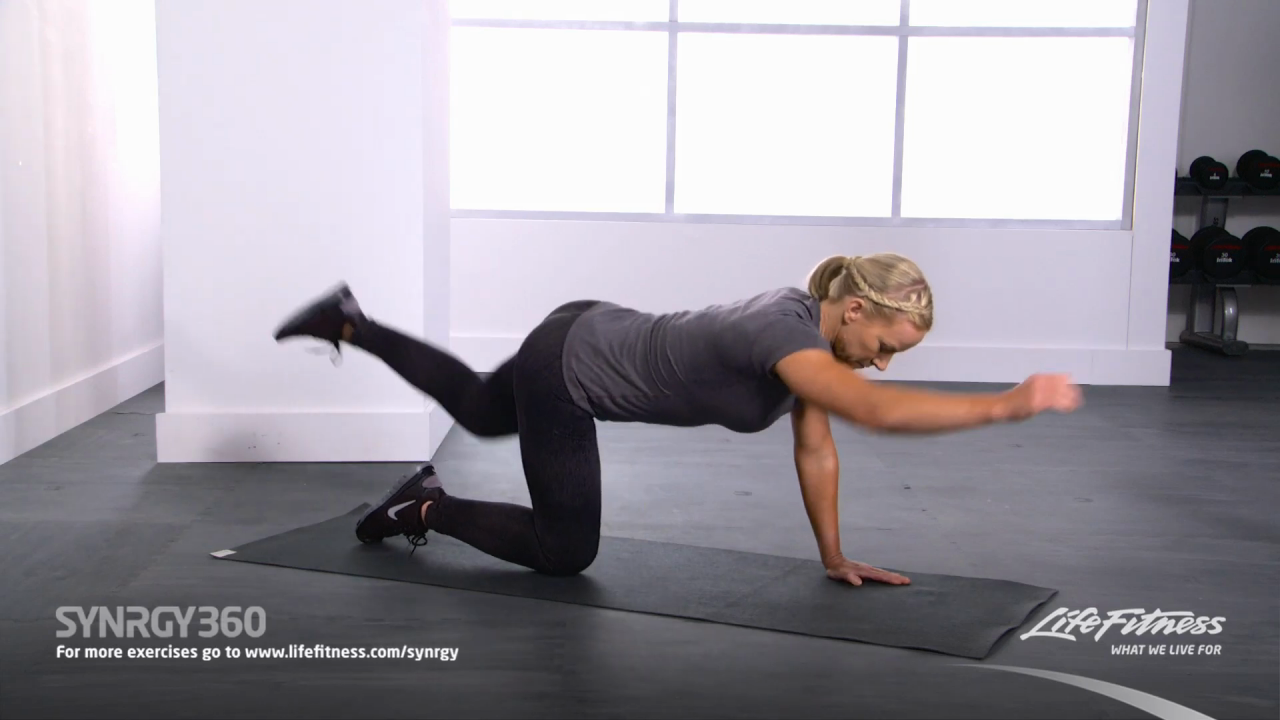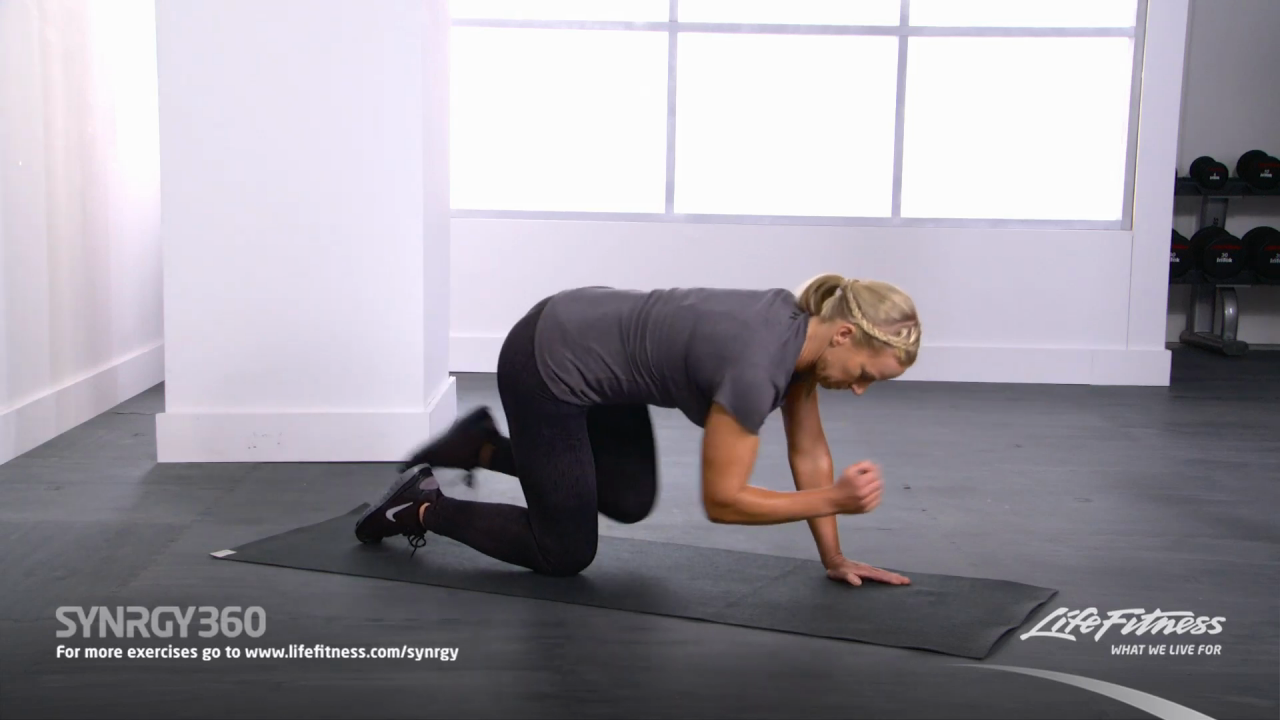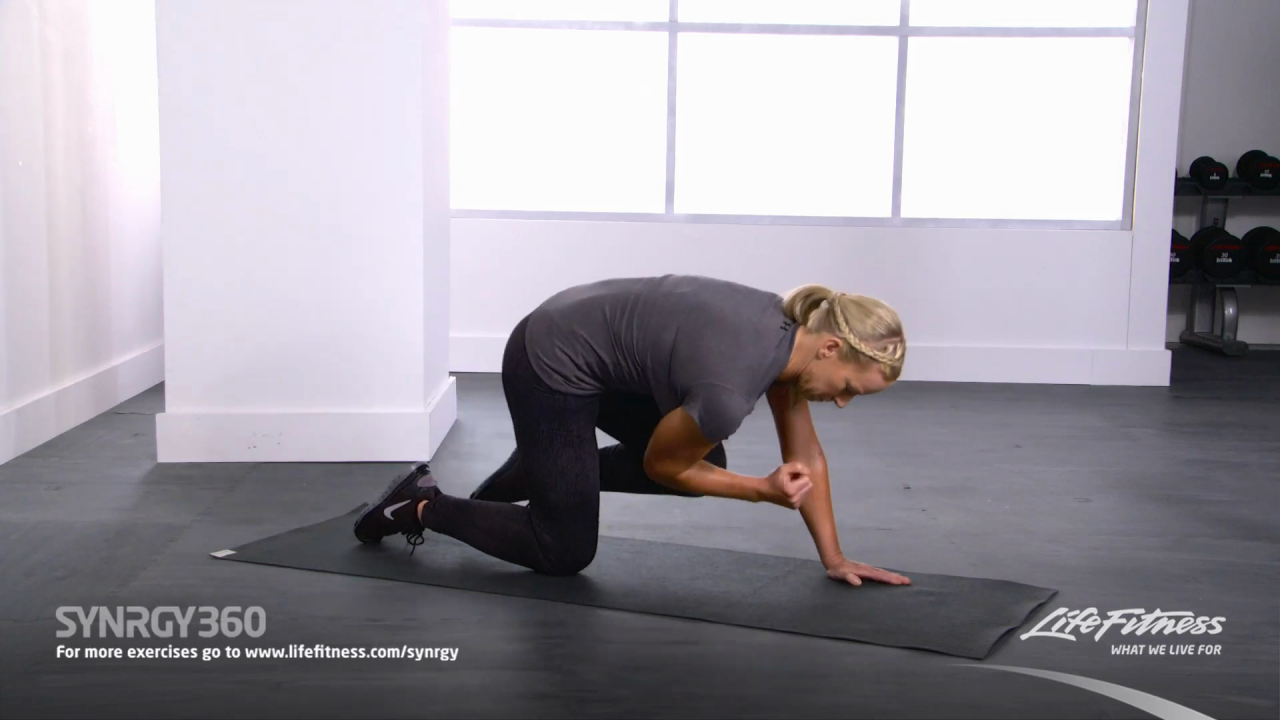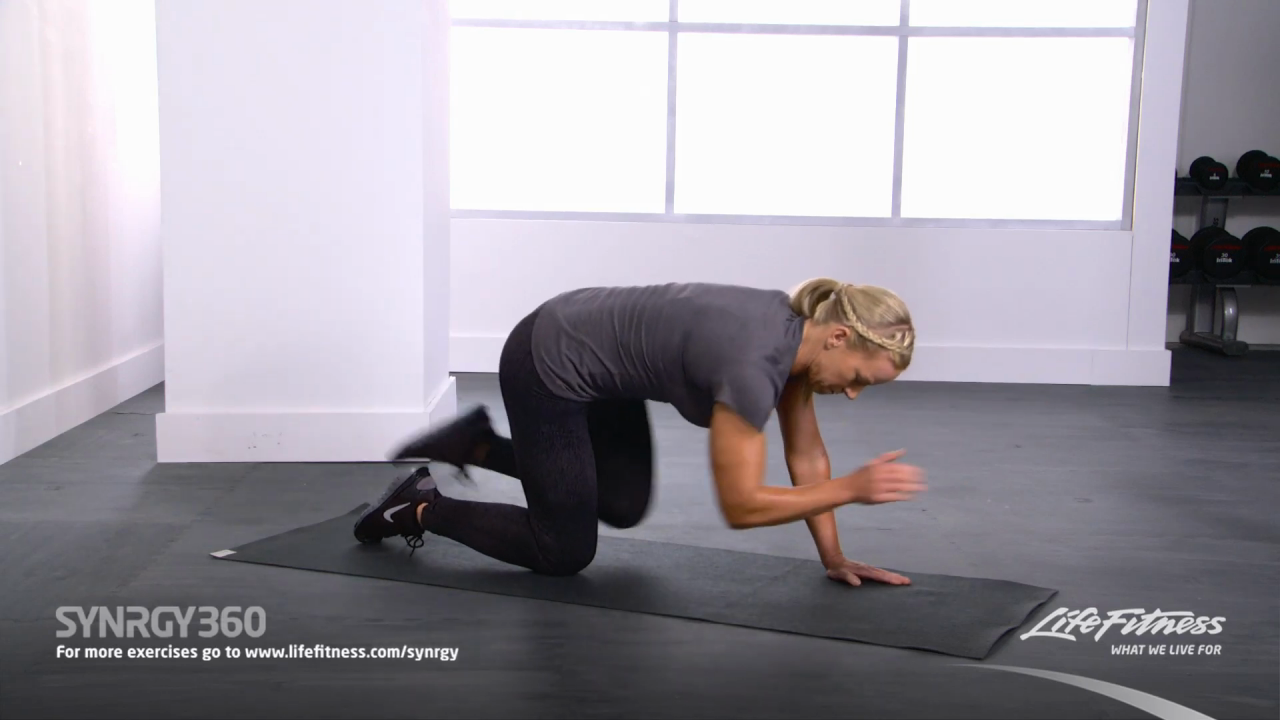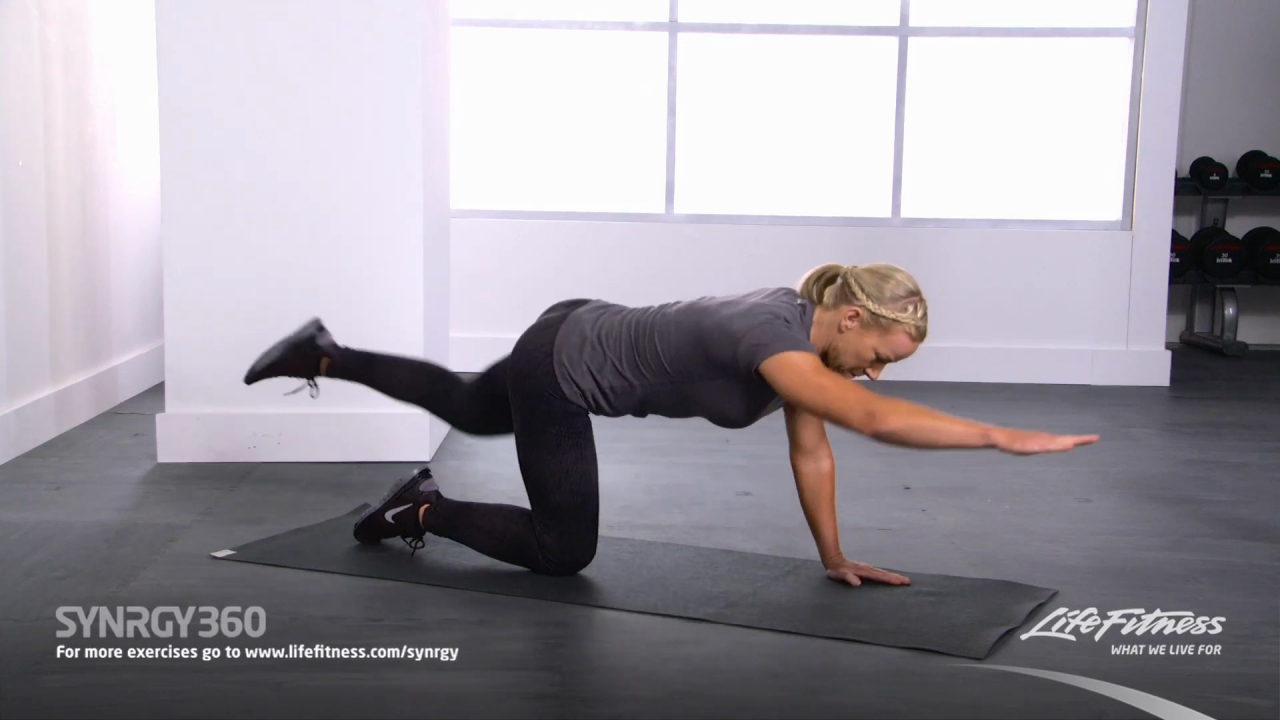
dt=0.3s
person 1, frame 1
left shoulder: (812, 323)
right shoulder: (788, 337)
left elbow: (816, 451)
right elbow: (880, 410)
left wrist: (836, 557)
right wrist: (1006, 405)
left hip: (598, 337)
right hip: (564, 377)
left knee: (478, 409)
right knee: (566, 552)
left ankle: (349, 323)
right ankle: (425, 507)
person 1, frame 2
left shoulder: (802, 325)
right shoulder: (755, 369)
left elbow: (810, 452)
right elbow: (723, 501)
left wrist: (836, 557)
right wrist: (836, 505)
left hip: (591, 344)
right hip: (547, 368)
left knee: (630, 501)
right knee: (565, 552)
left ankle: (483, 443)
right ankle: (420, 508)
person 1, frame 3
left shoulder: (791, 330)
right shoulder: (730, 387)
left elbow: (804, 452)
right elbow: (662, 468)
left wrist: (834, 557)
right wrist: (767, 492)
left hip: (600, 347)
right hip: (550, 364)
left knee: (707, 461)
right knee: (566, 553)
left ankle: (545, 464)
right ankle: (421, 506)
person 1, frame 4
left shoulder: (800, 330)
right shoulder: (752, 365)
left elbow: (806, 449)
right elbow: (742, 507)
left wrist: (833, 555)
right wrist: (855, 491)
left hip: (590, 341)
right hip: (550, 368)
left knee: (625, 508)
right knee: (561, 552)
left ankle: (473, 445)
right ankle: (422, 507)
person 1, frame 5
left shoulder: (812, 320)
right shoulder: (773, 340)
left elbow: (812, 454)
right elbow: (876, 420)
left wrist: (838, 557)
right wrist: (1009, 438)
left hip: (586, 335)
right hip: (556, 373)
left knee: (469, 409)
right knee: (564, 551)
left ankle: (326, 356)
right ankle: (424, 510)
